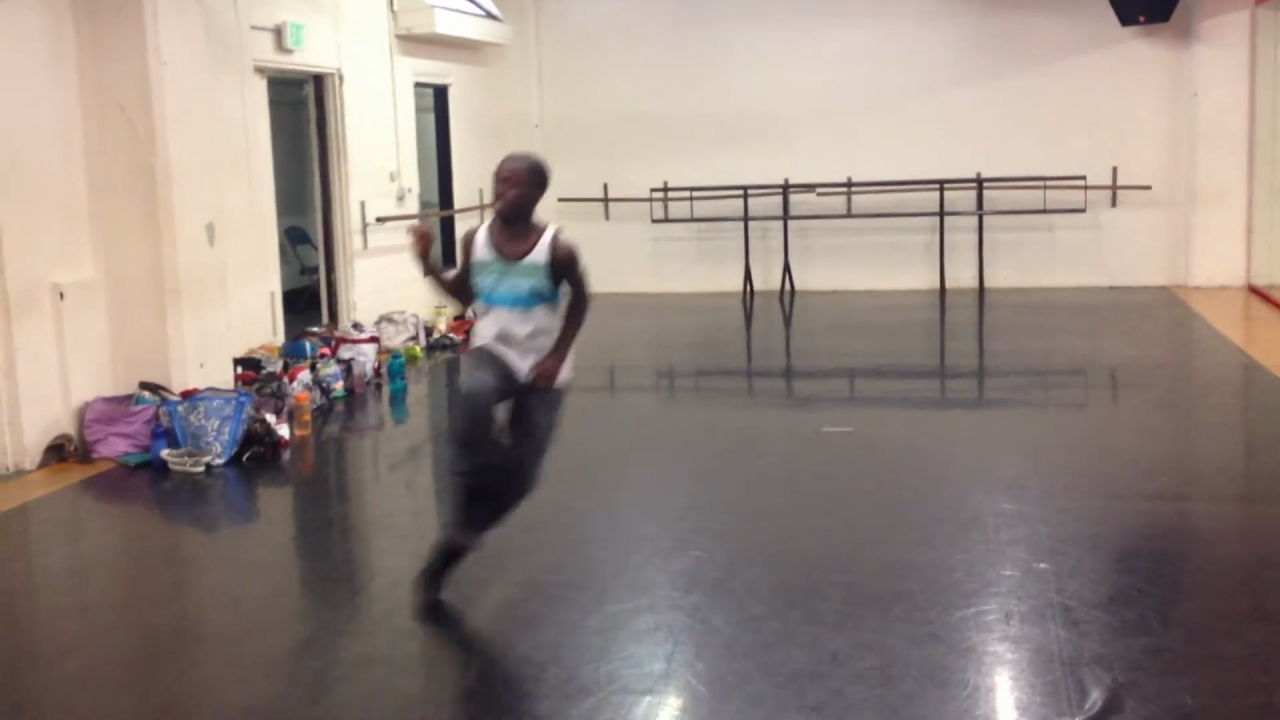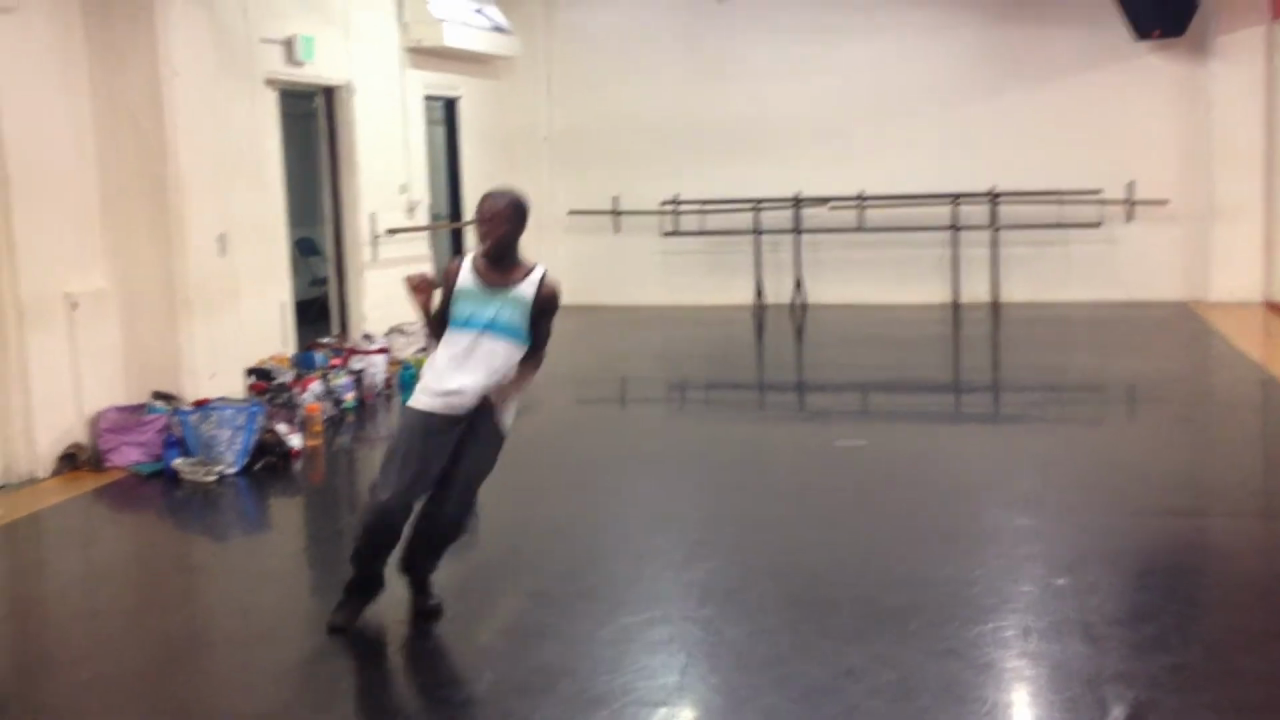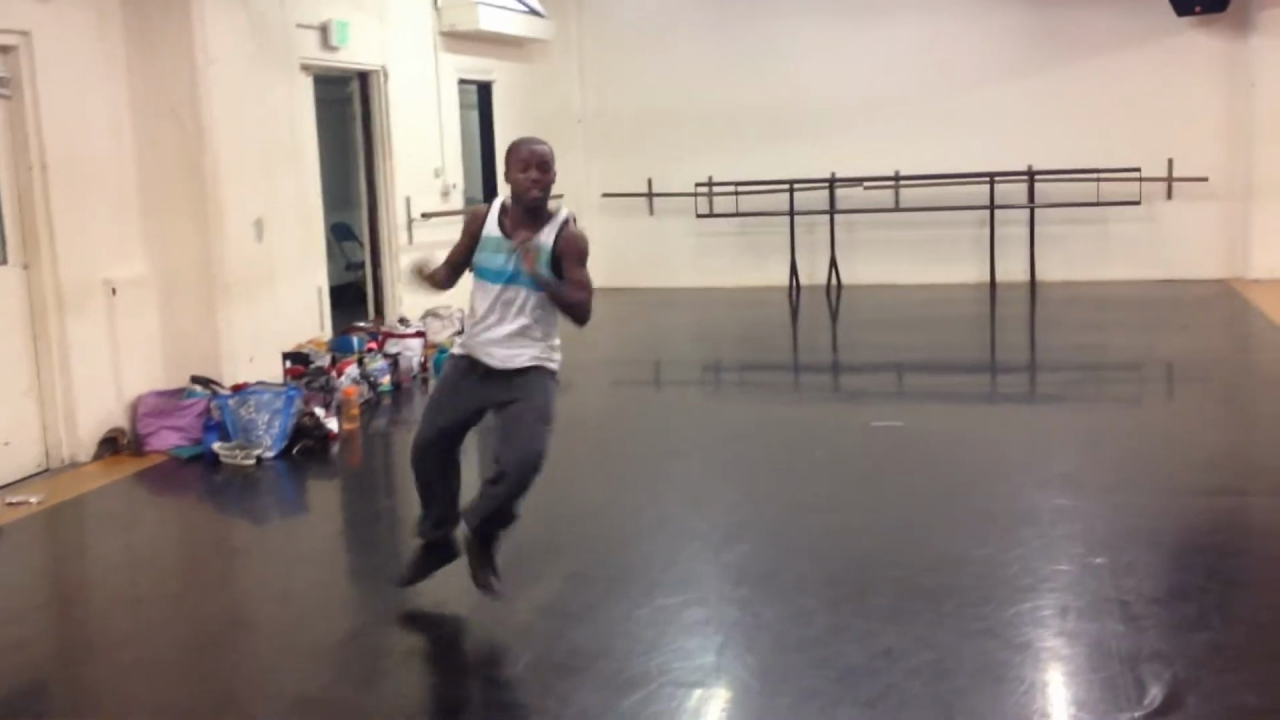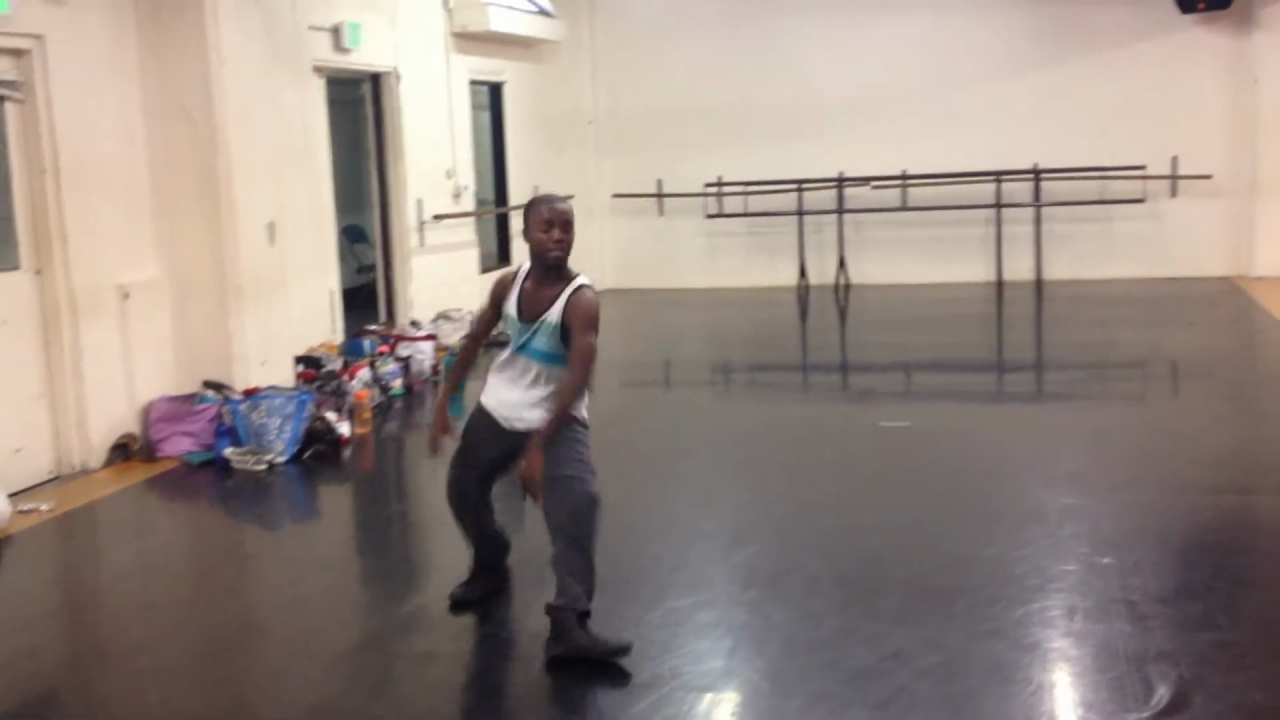
dt=0.2s
person 1, frame 1
left shoulder: (557, 249)
right shoulder: (474, 240)
left elbow: (580, 298)
right elbow: (463, 292)
left wrist: (558, 355)
right wrist: (428, 265)
left hip: (541, 369)
right hip: (491, 355)
left knee: (520, 472)
right knee: (472, 401)
left ankle: (455, 543)
right ankle: (462, 520)
person 1, frame 2
left shoulder: (542, 289)
right shoulder: (458, 272)
left elbow: (537, 349)
left wrist: (517, 381)
right wrist: (426, 304)
left hip: (486, 417)
right hip: (434, 403)
left knee: (449, 515)
right knee: (388, 503)
left ankle: (418, 578)
right ankle: (362, 584)
person 1, frame 3
left shoulder: (567, 234)
right shoulder: (481, 218)
left elbow: (582, 312)
right elbow: (449, 277)
left wrist: (542, 277)
right wrist: (429, 275)
left hip: (531, 365)
right hip: (473, 354)
left knee: (523, 459)
right knee: (430, 443)
left ankle: (481, 535)
right ankle: (437, 540)
person 1, frame 4
left shoulder: (582, 302)
right shoulder: (509, 284)
left elbow: (577, 381)
right elbow: (474, 342)
left wrist: (539, 449)
right wrist: (442, 405)
left hip: (560, 419)
right hip: (498, 410)
left knee: (577, 503)
right knee: (464, 492)
left ankle: (568, 626)
right ankle: (489, 570)
